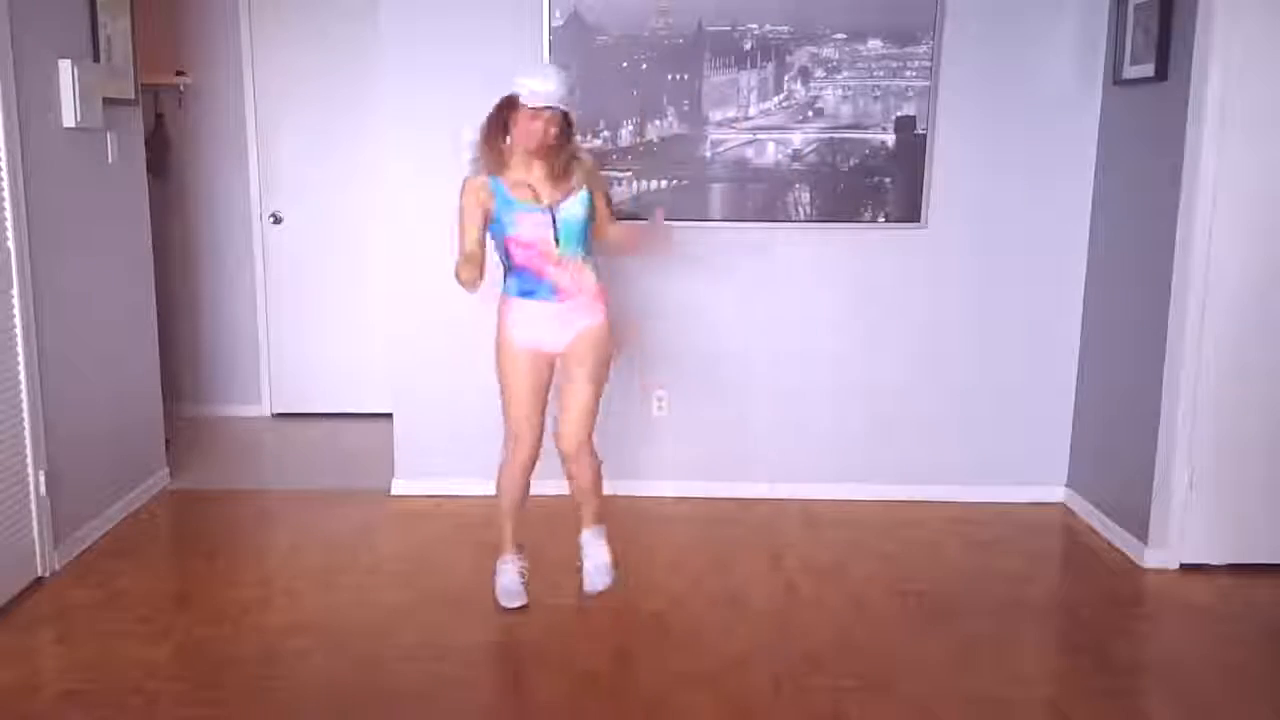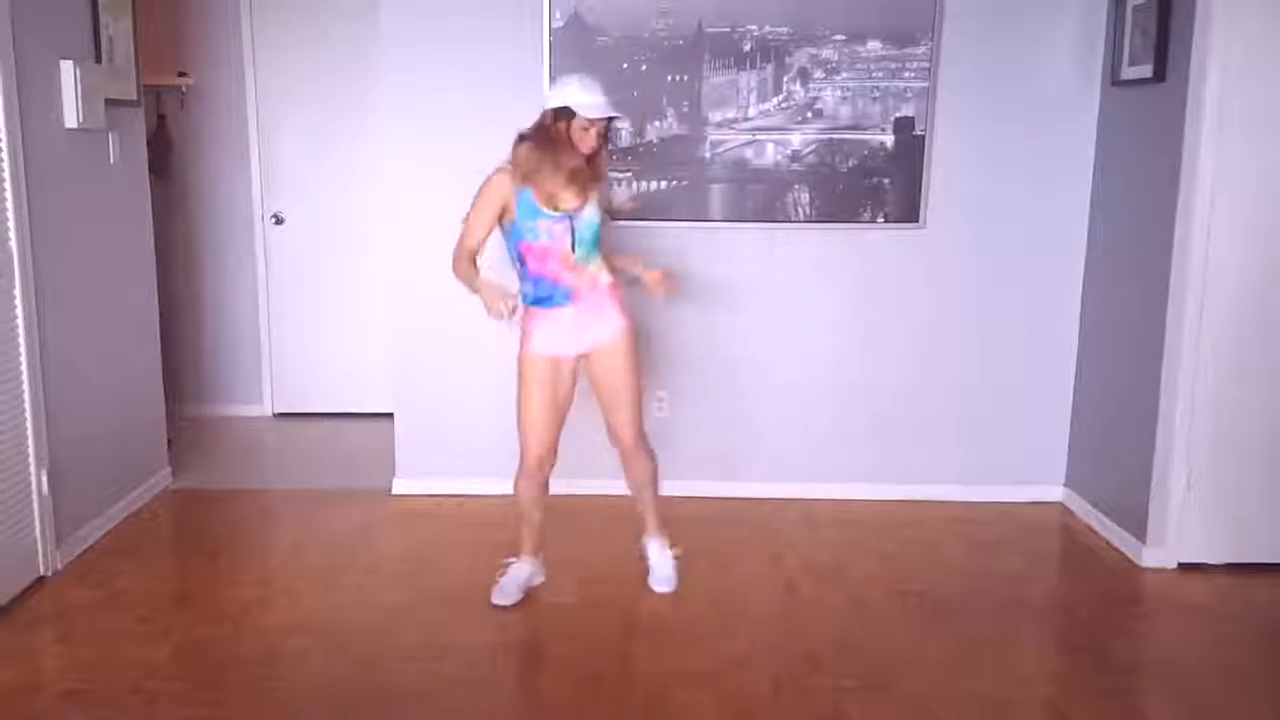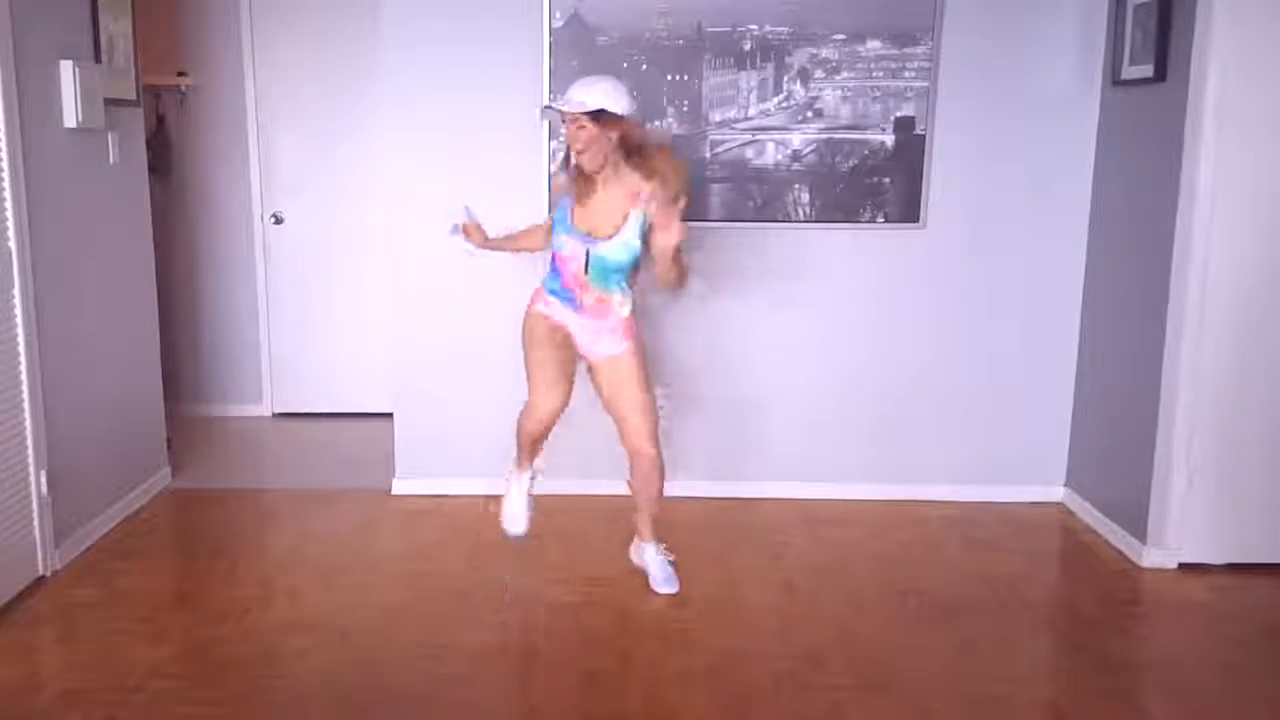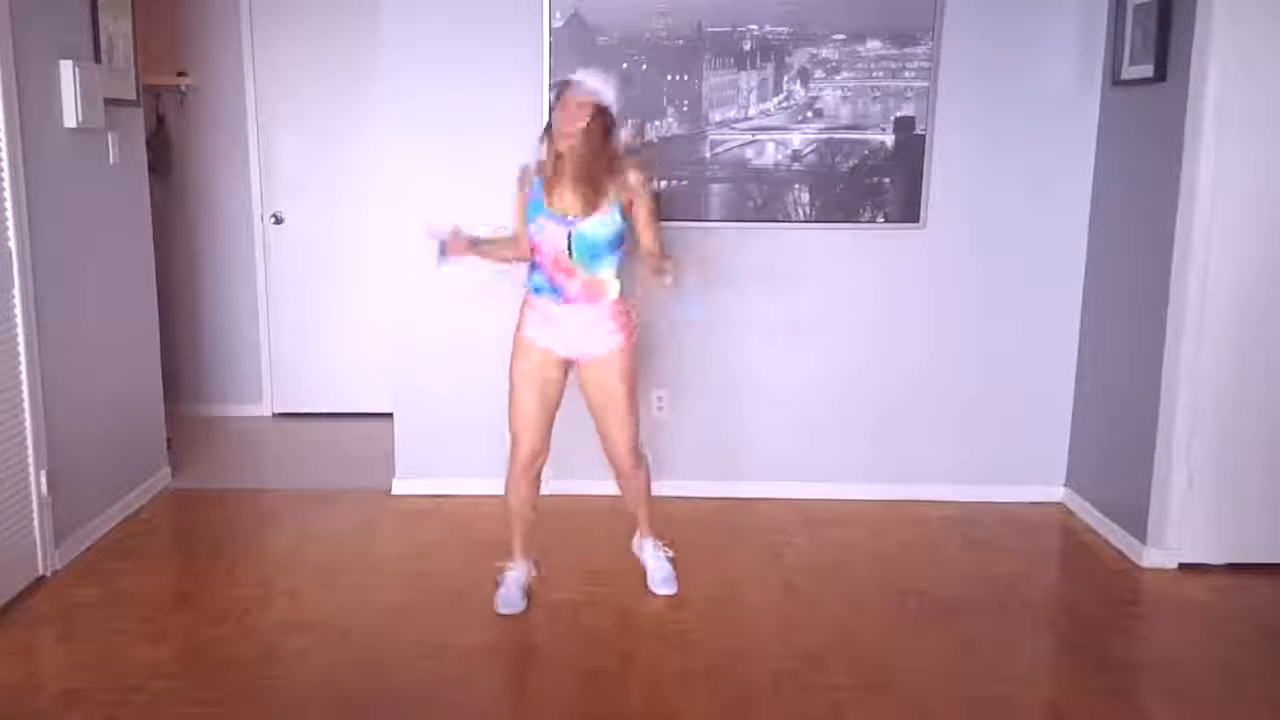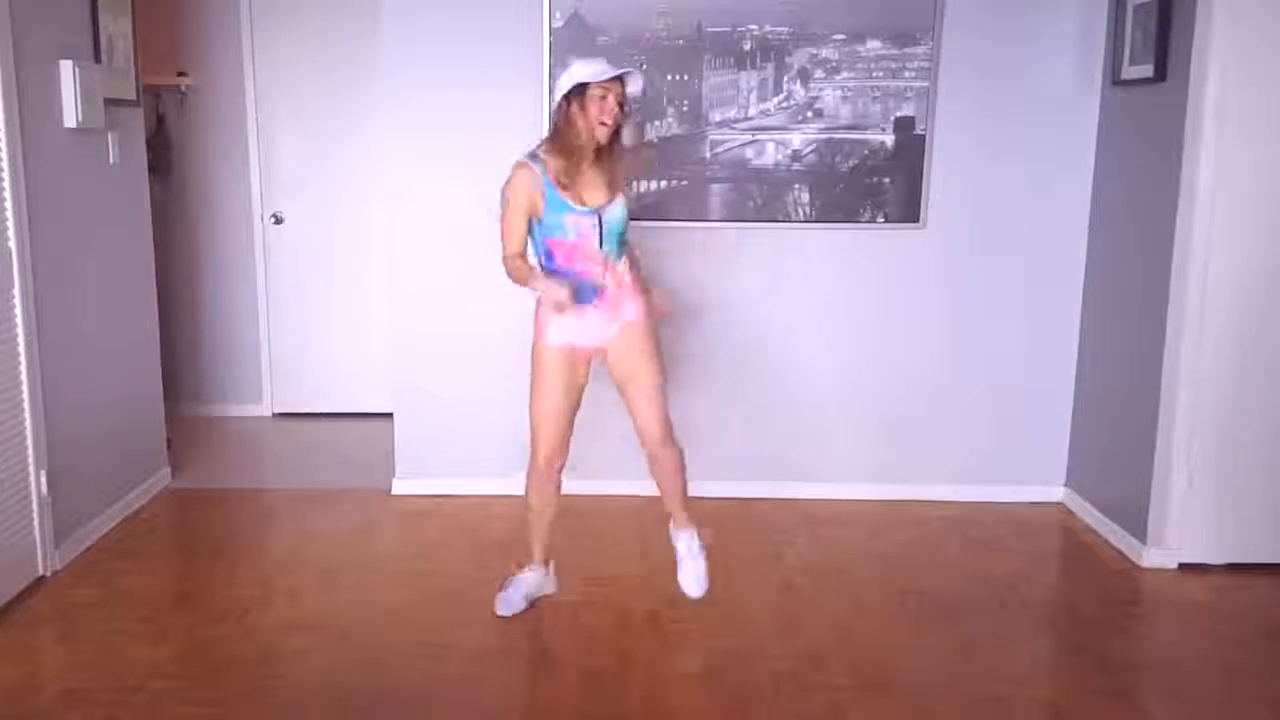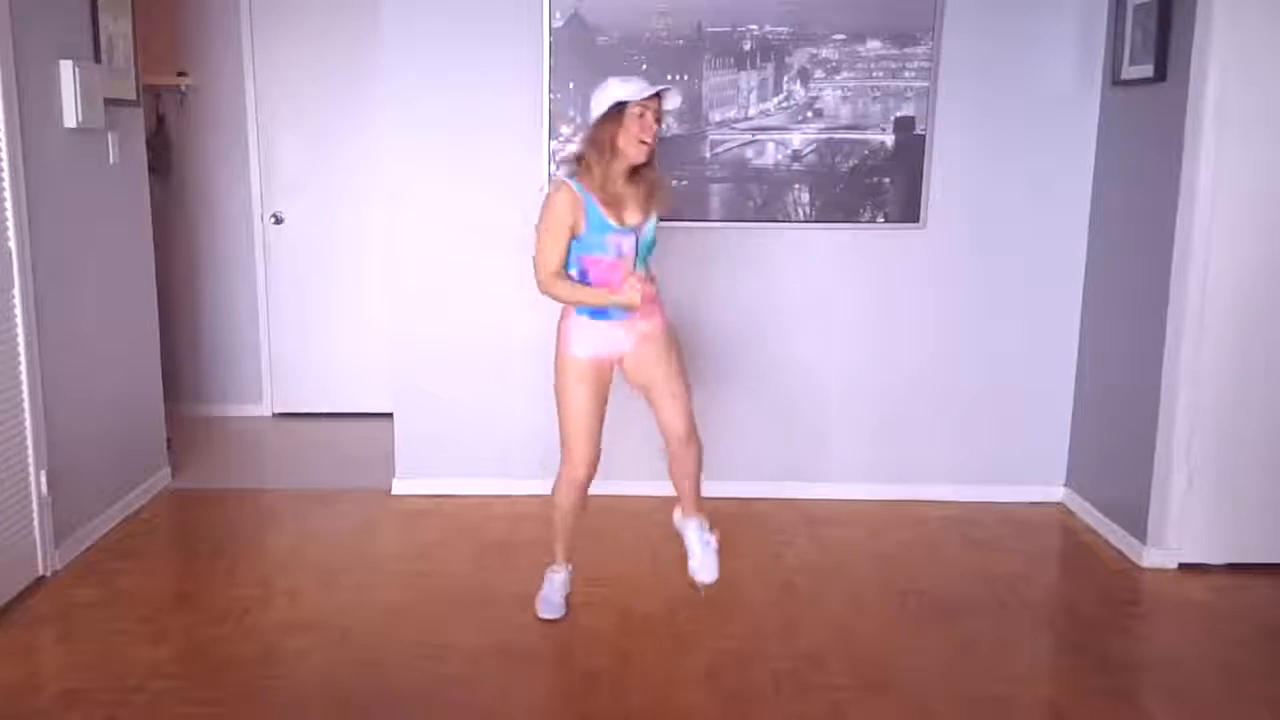
dt=0.3s
person 1, frame 1
left shoulder: (580, 168)
right shoulder: (483, 185)
left elbow: (604, 230)
right elbow: (469, 272)
left wrist: (642, 235)
right wrist: (468, 268)
left hip: (584, 316)
right hip: (523, 322)
left knee: (574, 442)
right knee: (521, 449)
left ankle: (592, 534)
right ankle: (510, 558)
person 1, frame 2
left shoulder: (589, 182)
right shoulder: (506, 183)
right elbow: (463, 257)
left wrist: (636, 272)
right wrist: (483, 290)
left hip: (603, 318)
right hip: (544, 331)
left knee: (631, 440)
right knee: (537, 457)
left ankle: (654, 538)
right ankle: (527, 561)
person 1, frame 3
left shoulder: (654, 193)
right shoulder: (568, 183)
left elbow: (671, 280)
left wrist: (668, 251)
right wrist: (489, 241)
left hip: (612, 331)
right hip: (552, 314)
left knee: (645, 448)
right knee: (548, 402)
left ankle: (647, 545)
right ankle: (522, 471)
person 1, frame 4
left shoulder: (626, 180)
right shoulder: (535, 176)
left elbow: (651, 246)
left wrist: (661, 267)
right wrist: (470, 243)
left hip: (602, 326)
right hip: (542, 326)
left knee: (624, 450)
right knee: (526, 456)
left ankle: (649, 545)
right ankle: (519, 564)
person 1, frame 5
left shoulder: (612, 170)
right shoulder: (528, 176)
right elbow: (513, 259)
left wrist: (645, 290)
right wrist: (541, 283)
left hip: (624, 315)
right hip: (563, 325)
left knee: (656, 434)
right knee: (546, 456)
left ankle: (683, 534)
right ankle: (536, 570)
person 1, frame 6
left shoulder: (643, 185)
right shoulder: (569, 194)
right elbow: (547, 278)
right wrist: (612, 296)
left hip: (644, 324)
right hip: (587, 334)
left knee: (681, 430)
right knee: (577, 467)
left ankle: (691, 516)
right ankle: (559, 569)
